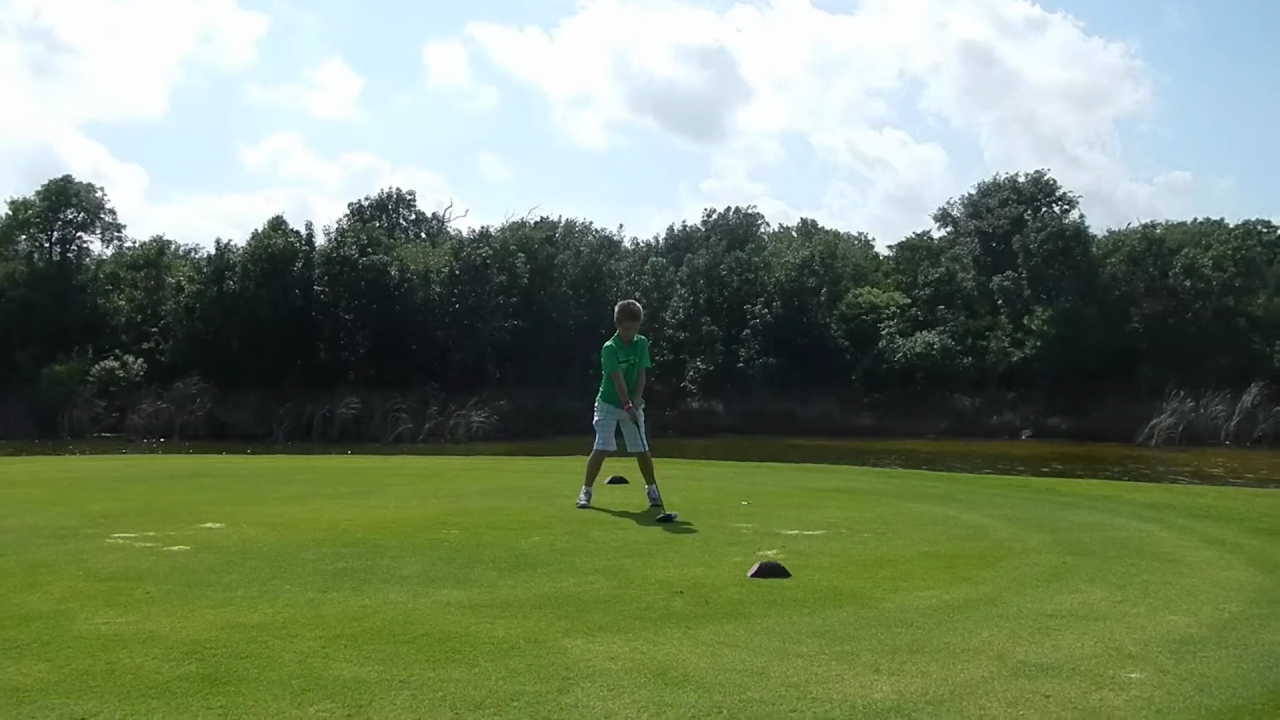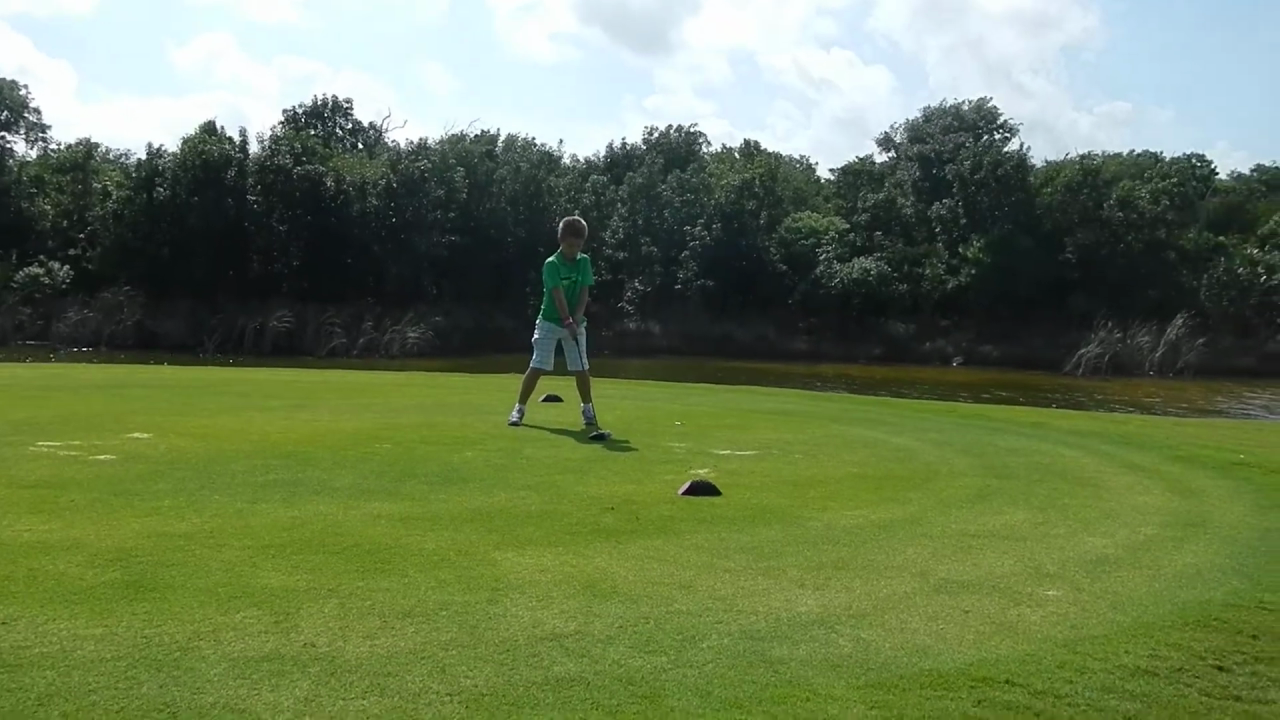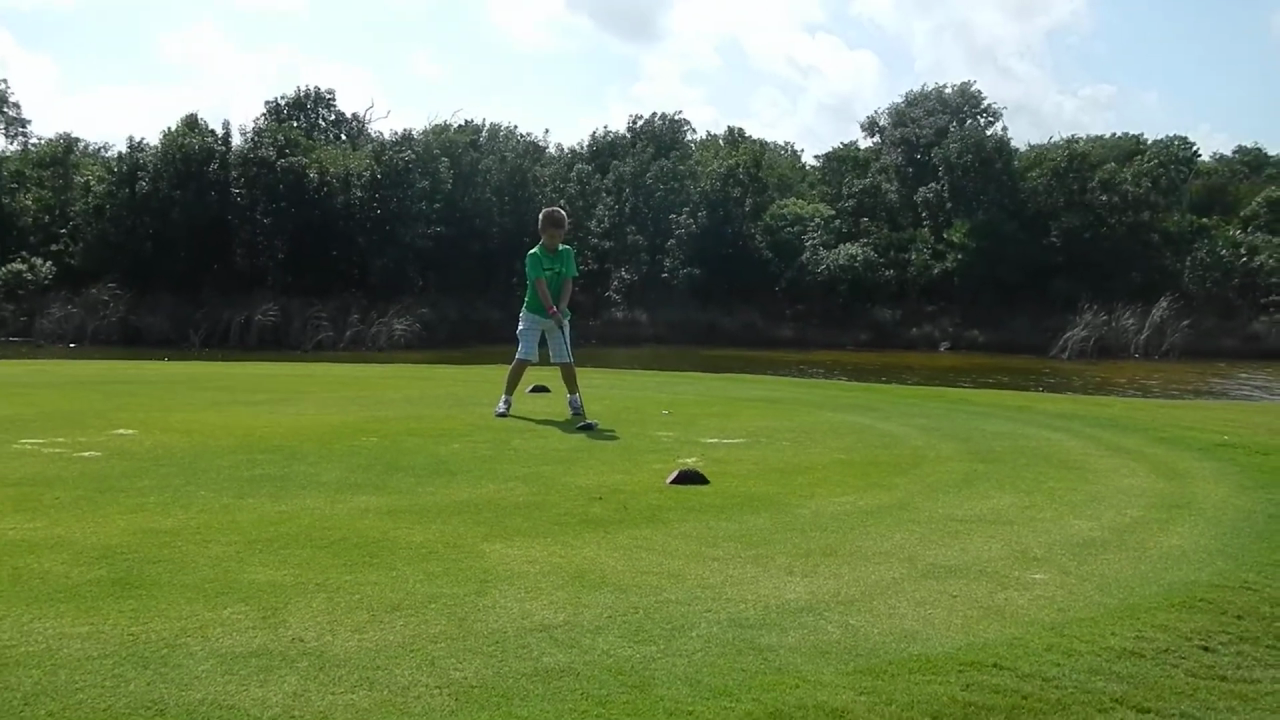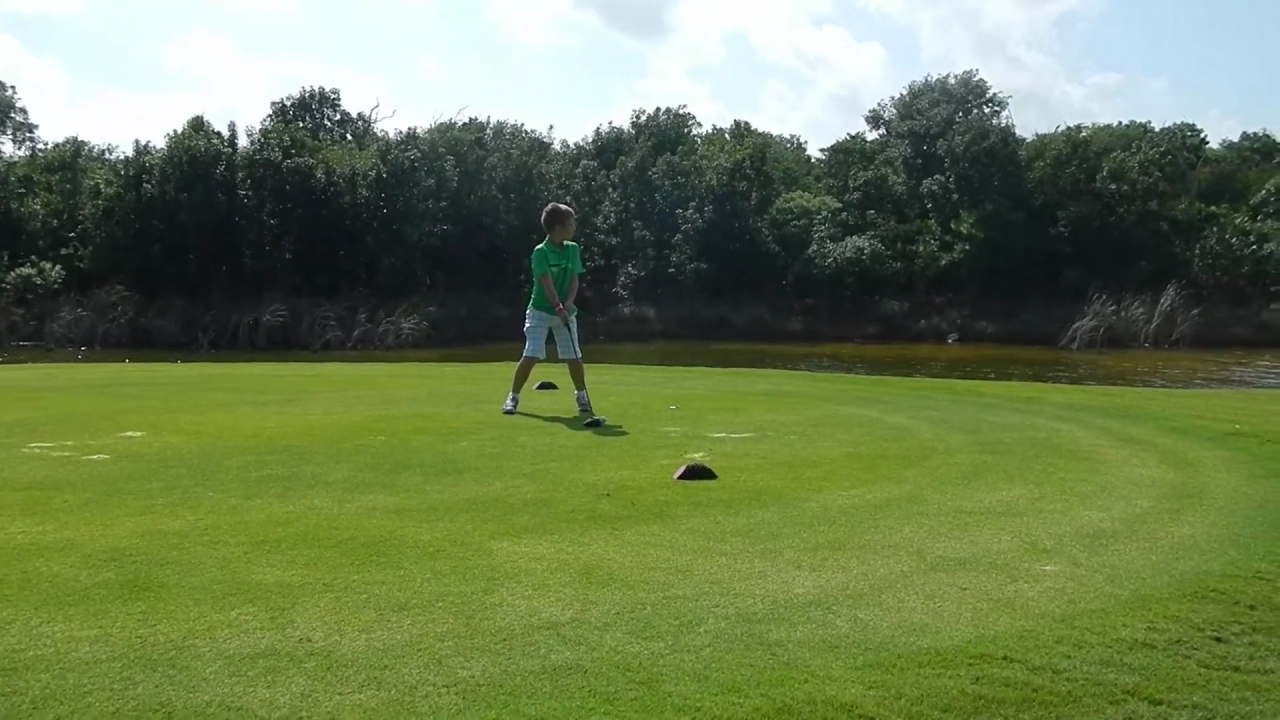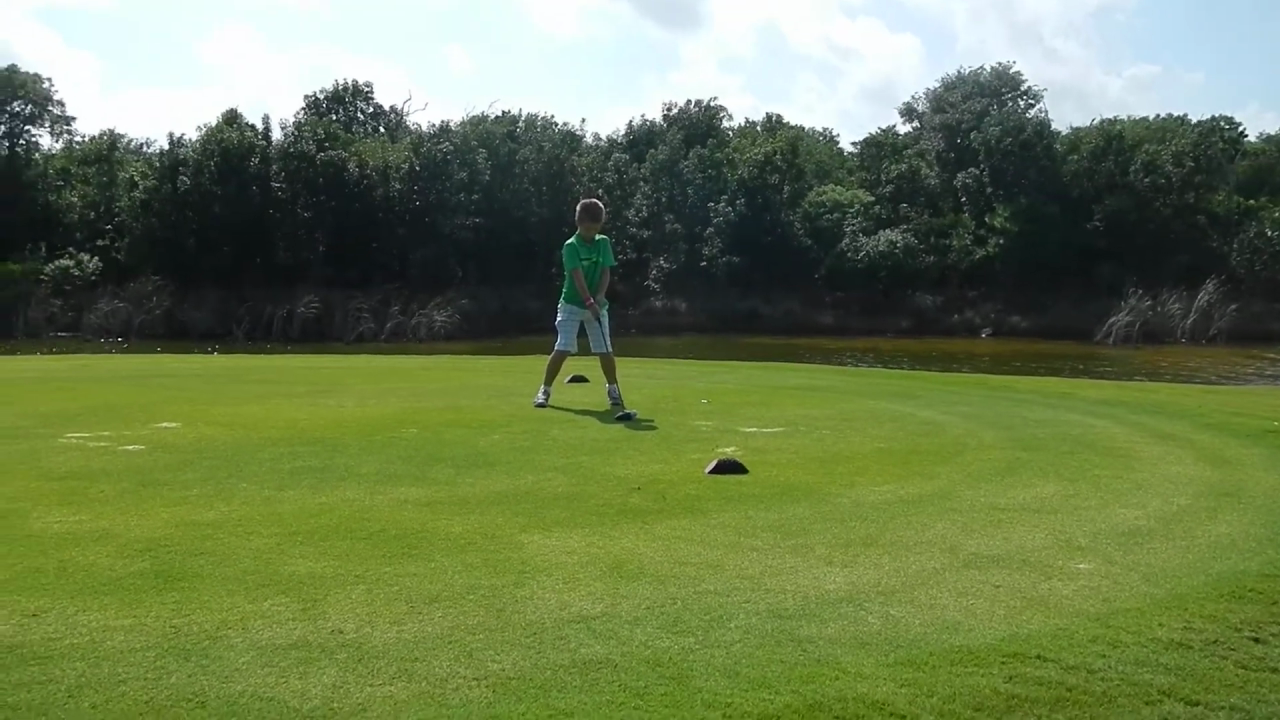
dt=1s
person 1, frame 1
left shoulder: (642, 343)
right shoulder: (609, 348)
left elbow: (641, 375)
right elbow: (617, 379)
left wrist: (634, 402)
right wrist: (626, 405)
left hip: (633, 404)
right hip: (608, 404)
left knee: (642, 450)
right knee: (601, 449)
left ankle: (652, 490)
right ankle: (586, 491)
person 1, frame 2
left shoulder: (584, 261)
right shoulder: (551, 264)
left elbow: (584, 293)
right elbow: (558, 296)
left wrist: (576, 319)
right wrist: (567, 321)
left hip: (575, 323)
right hip: (550, 322)
left knee: (581, 368)
right knee: (537, 367)
left ankle: (587, 409)
right ankle: (519, 408)
person 1, frame 3
left shoulder: (567, 253)
right shoulder: (534, 256)
left elbow: (568, 283)
right elbow: (541, 287)
left wrist: (561, 308)
right wrist: (552, 310)
left hip: (559, 314)
right hip: (533, 314)
left knee: (565, 359)
right knee: (523, 358)
left ankle: (574, 399)
right ankle: (506, 399)
person 1, frame 4
left shoulder: (573, 249)
right shoulder: (540, 252)
left elbow: (574, 279)
right elbow: (547, 283)
left wrist: (568, 303)
right wrist: (558, 308)
left hip: (565, 311)
right hip: (541, 310)
left knee: (573, 356)
right knee: (530, 356)
left ankle: (581, 395)
right ankle: (513, 397)
person 1, frame 5
left shoulder: (604, 242)
right shoulder: (570, 246)
left elbow: (606, 272)
right elbow: (578, 277)
left wrist: (599, 296)
right wrist: (589, 302)
left hip: (596, 304)
right hip: (572, 304)
left knee: (605, 350)
right knee: (562, 349)
left ankle: (613, 389)
right ankle: (544, 390)
